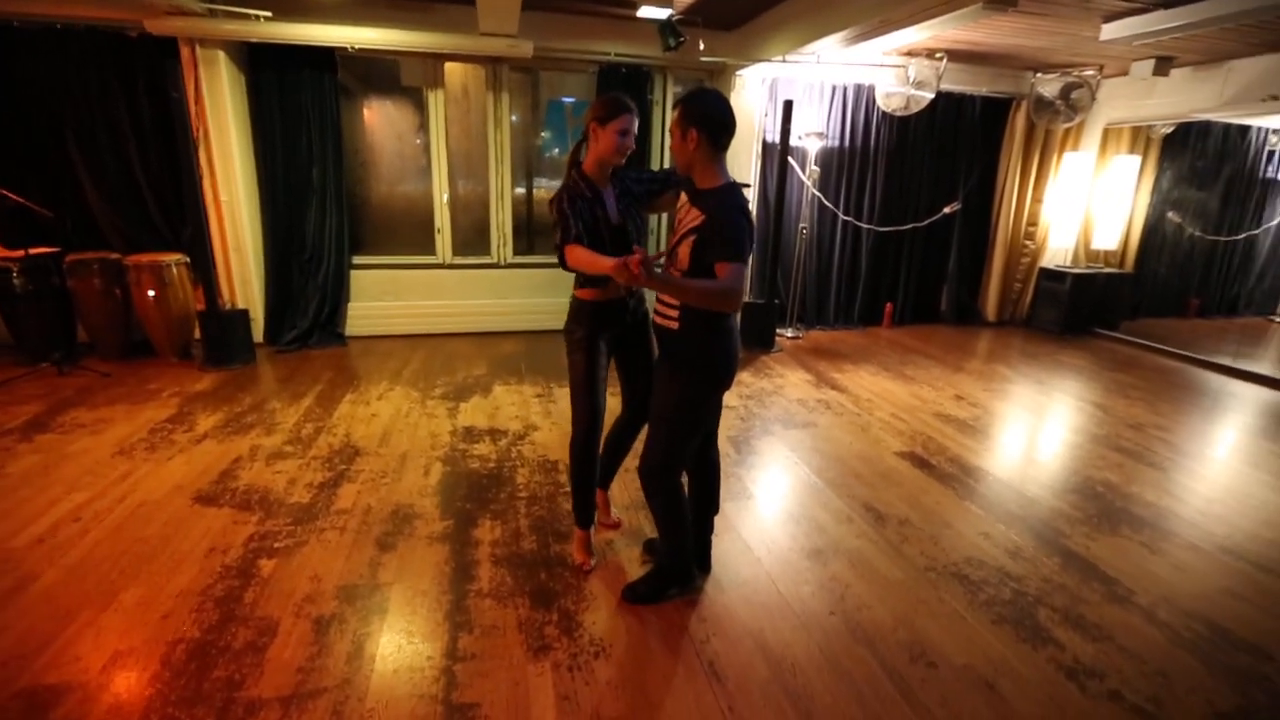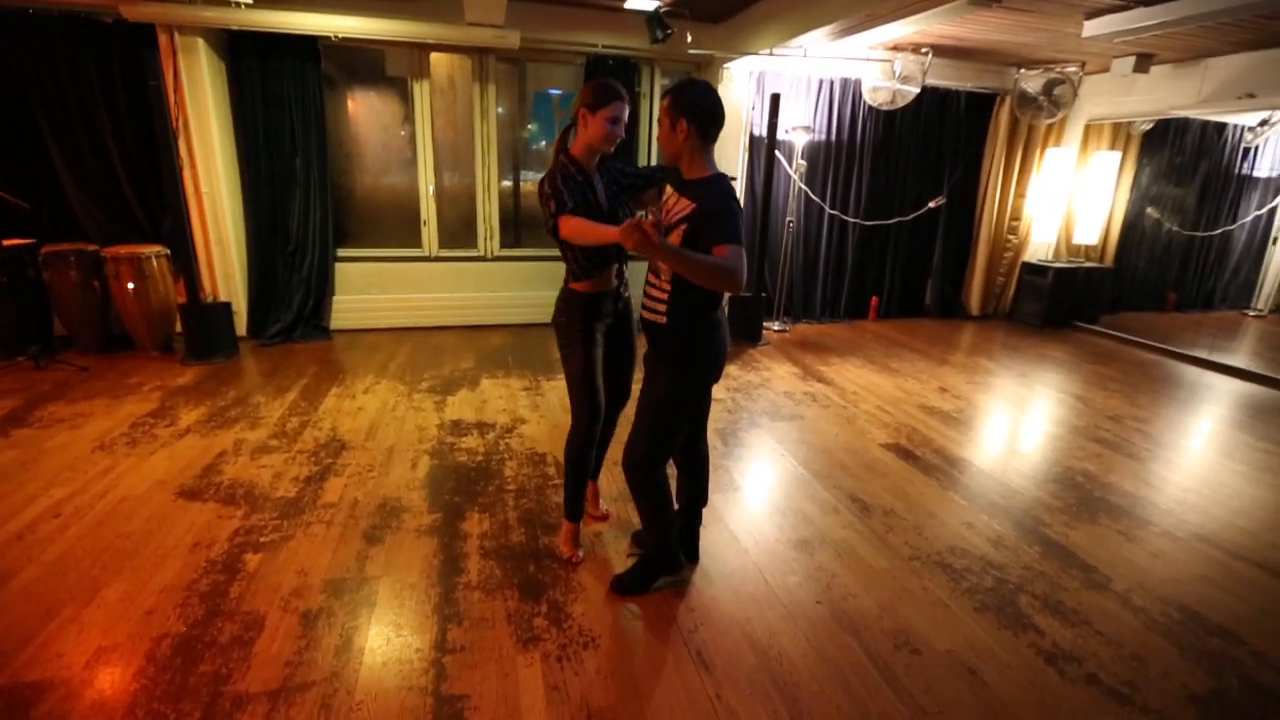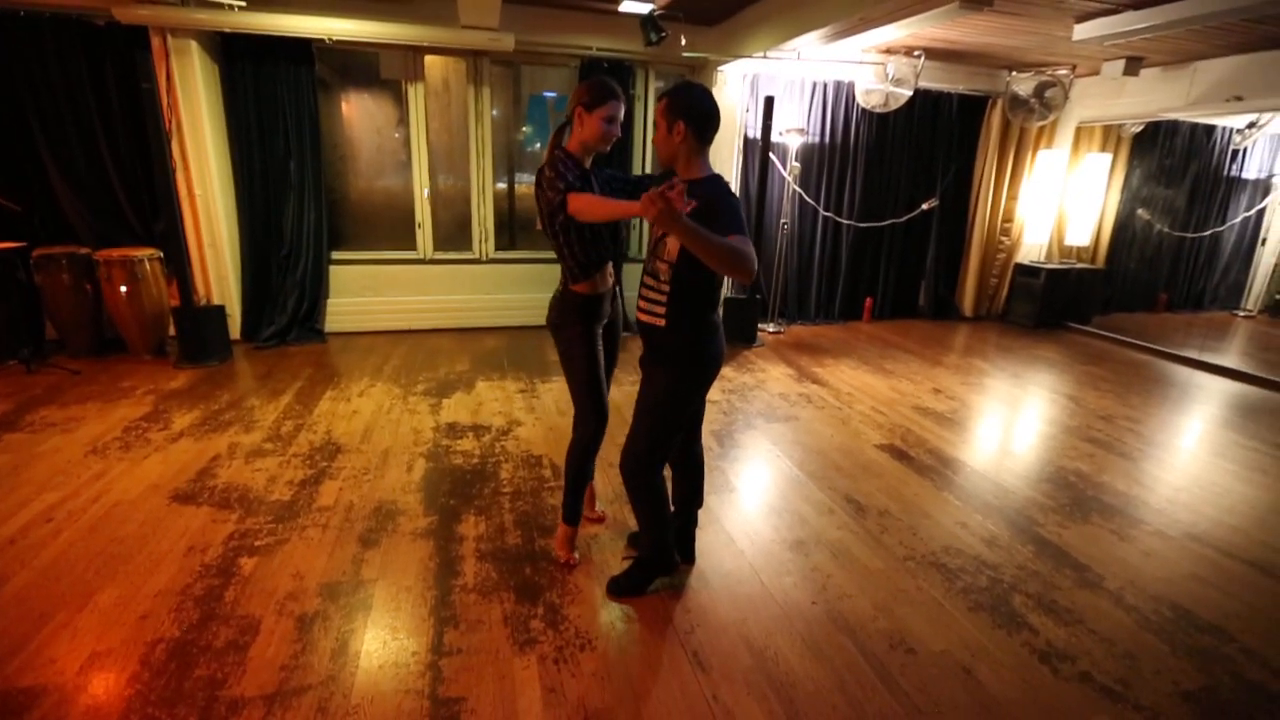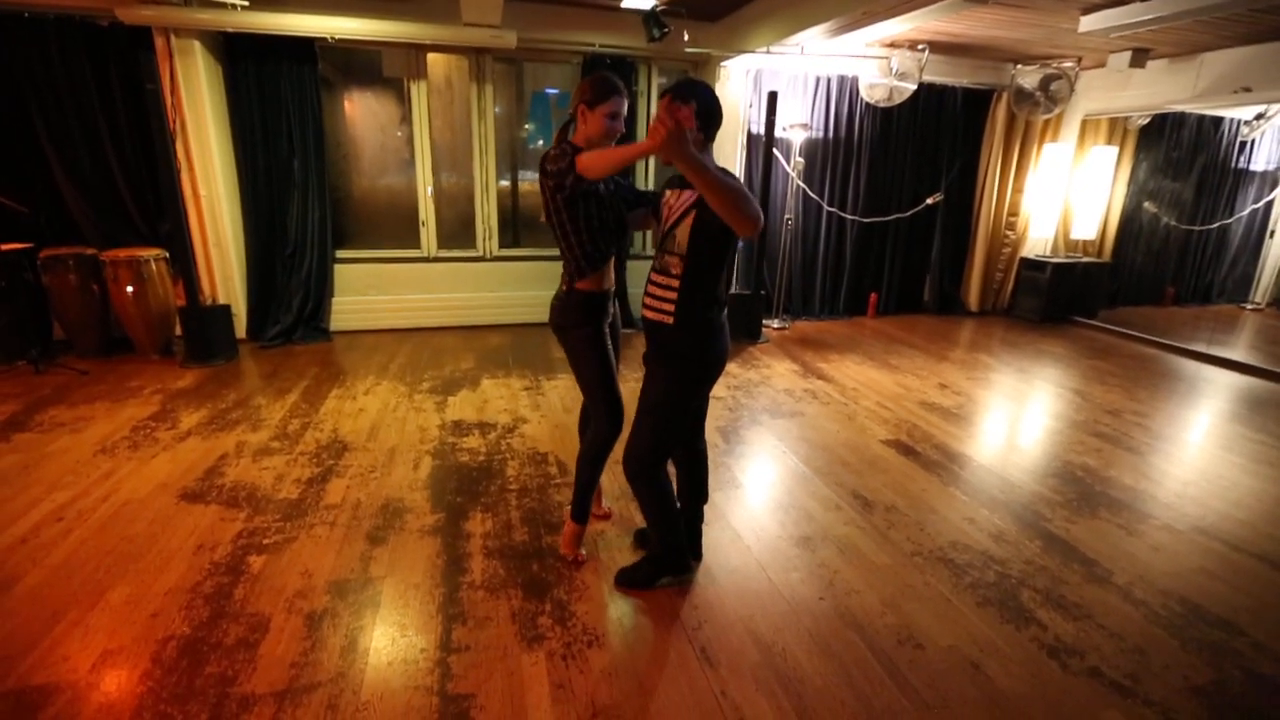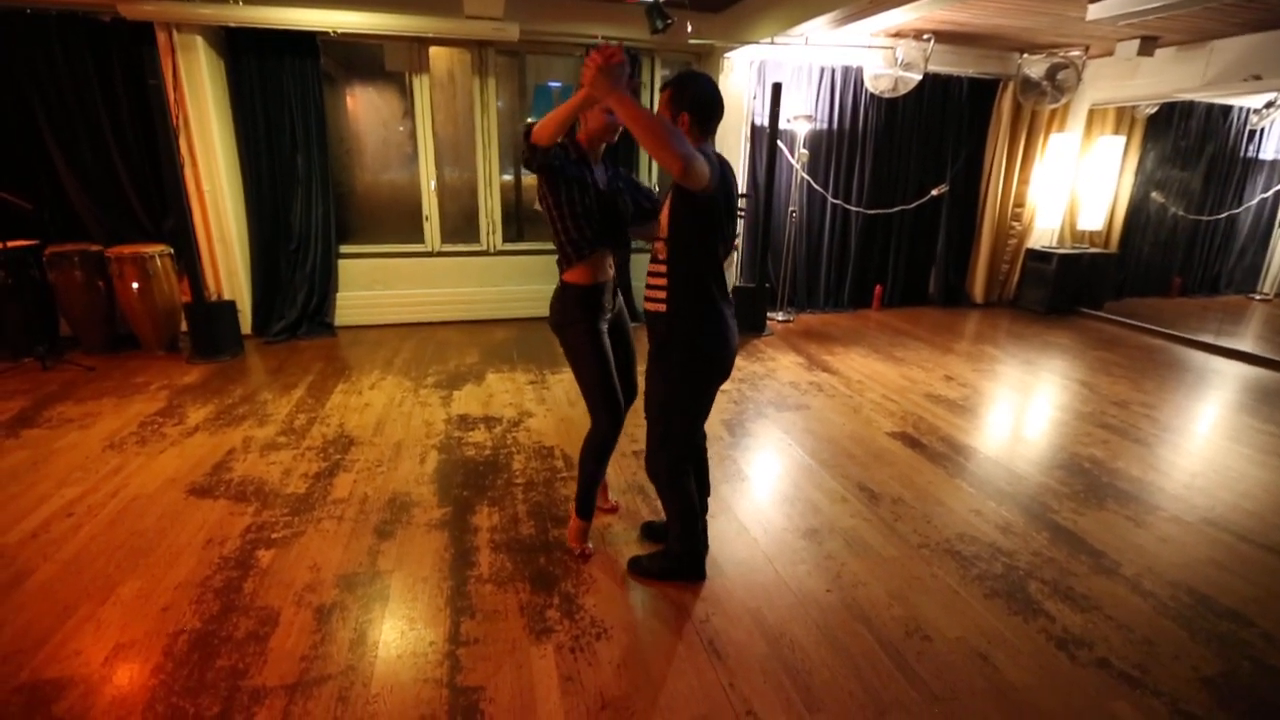
dt=0.3s
person 1, frame 1
left shoulder: (727, 211)
right shoulder: (696, 192)
left elbow: (730, 294)
left wrist: (656, 282)
left hip: (697, 358)
right hip: (698, 352)
left knee: (659, 467)
right knee: (700, 452)
left ankle: (677, 565)
right ankle: (695, 547)
person 1, frame 2
left shoulder: (716, 201)
right shoulder: (681, 183)
left elbow: (734, 277)
left wrist: (662, 251)
left hip: (685, 351)
right hip: (689, 345)
left knee: (642, 459)
right knee: (688, 444)
left ankle: (663, 553)
right ankle: (683, 537)
person 1, frame 3
left shoulder: (715, 199)
right shoulder: (679, 189)
left elbow: (745, 267)
right elbow: (636, 204)
left wrist: (678, 224)
left hip: (683, 354)
right hip: (680, 348)
left knee: (639, 462)
right knee: (683, 447)
left ankle: (658, 554)
right ankle: (680, 538)
person 1, frame 4
left shoulder: (715, 190)
right shoulder: (678, 186)
left elbow: (751, 221)
left wrist: (682, 156)
left hip: (688, 350)
right hip: (681, 344)
left knee: (642, 458)
right knee: (686, 442)
left ankle: (670, 552)
right ankle: (685, 536)
person 1, frame 5
left shoulder: (707, 170)
right shoulder: (704, 175)
left elbow: (681, 163)
left wrist: (614, 94)
left hip: (691, 343)
right hip: (700, 334)
left knee: (665, 456)
right knee: (685, 440)
left ankle: (686, 556)
right ankle: (687, 526)
person 2, frame 1
left shoulder: (629, 183)
right shoulder: (568, 198)
left elbow: (677, 185)
right elbow: (571, 252)
right wrist: (613, 266)
left hip: (634, 311)
right hip: (591, 318)
left knee: (639, 410)
right knee: (587, 424)
left ankle: (601, 489)
right ankle: (582, 529)
person 2, frame 2
left shoulder: (612, 173)
right shoulder: (557, 180)
left elbow: (660, 180)
right elbow: (568, 225)
right wrist: (620, 233)
left hip: (620, 301)
right hip: (581, 309)
left knee: (617, 398)
right knee: (588, 415)
left ankle: (590, 482)
right ankle: (571, 522)
person 2, frame 3
left shoulder: (596, 173)
right shoulder: (556, 173)
left elbow: (636, 188)
right elbow: (577, 206)
left wrist: (672, 185)
right wrist: (643, 208)
left hip: (607, 302)
right hip: (577, 311)
left knee: (593, 406)
right knee: (593, 417)
left ankle: (585, 489)
right ankle: (567, 526)
person 2, frame 4
left shoulder: (605, 176)
right shoulder: (559, 162)
left elbow: (642, 207)
right elbow: (583, 168)
right wrist: (649, 146)
left hip: (604, 303)
right hip: (580, 309)
left knee: (599, 403)
right knee: (609, 417)
left ankle: (590, 488)
right ankle: (574, 524)
person 2, frame 5
left shoulder: (613, 172)
right shoulder: (560, 162)
left elbow: (655, 212)
right elbow: (534, 142)
right wrist: (585, 95)
left hip: (612, 297)
right hip: (578, 305)
left knee: (625, 396)
right knee: (609, 414)
left ankle: (596, 480)
right ankle: (580, 519)
